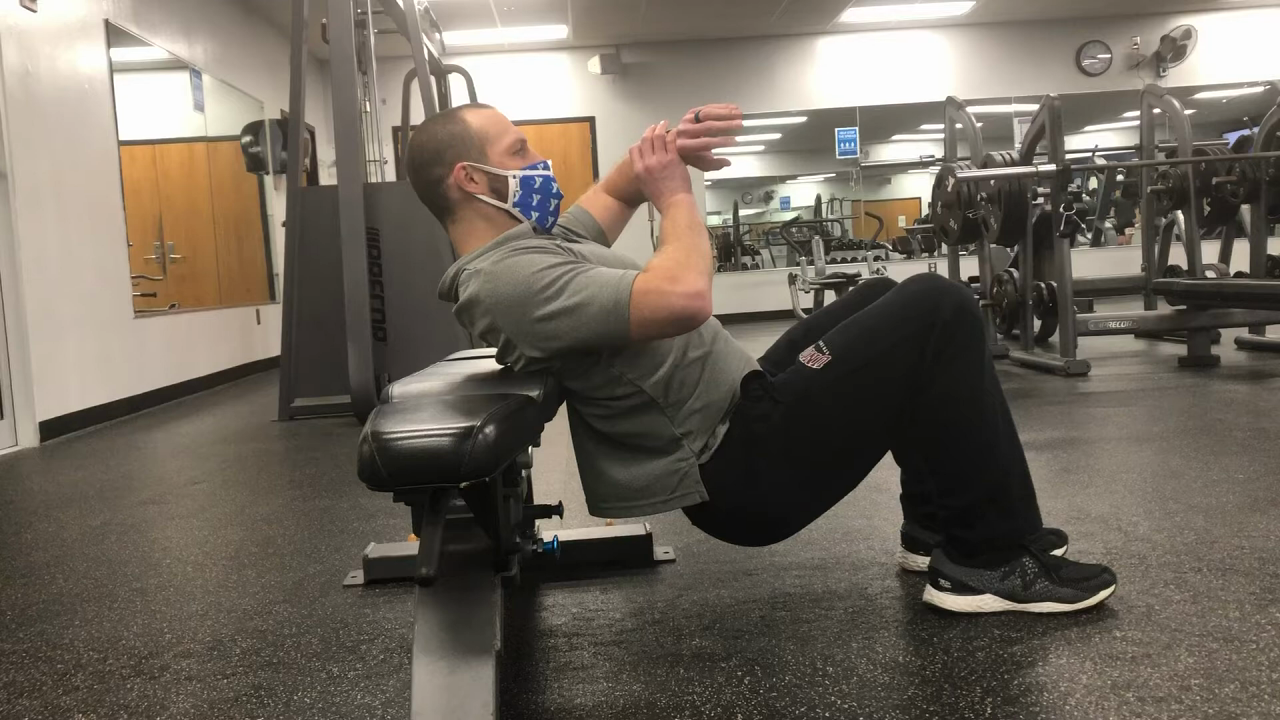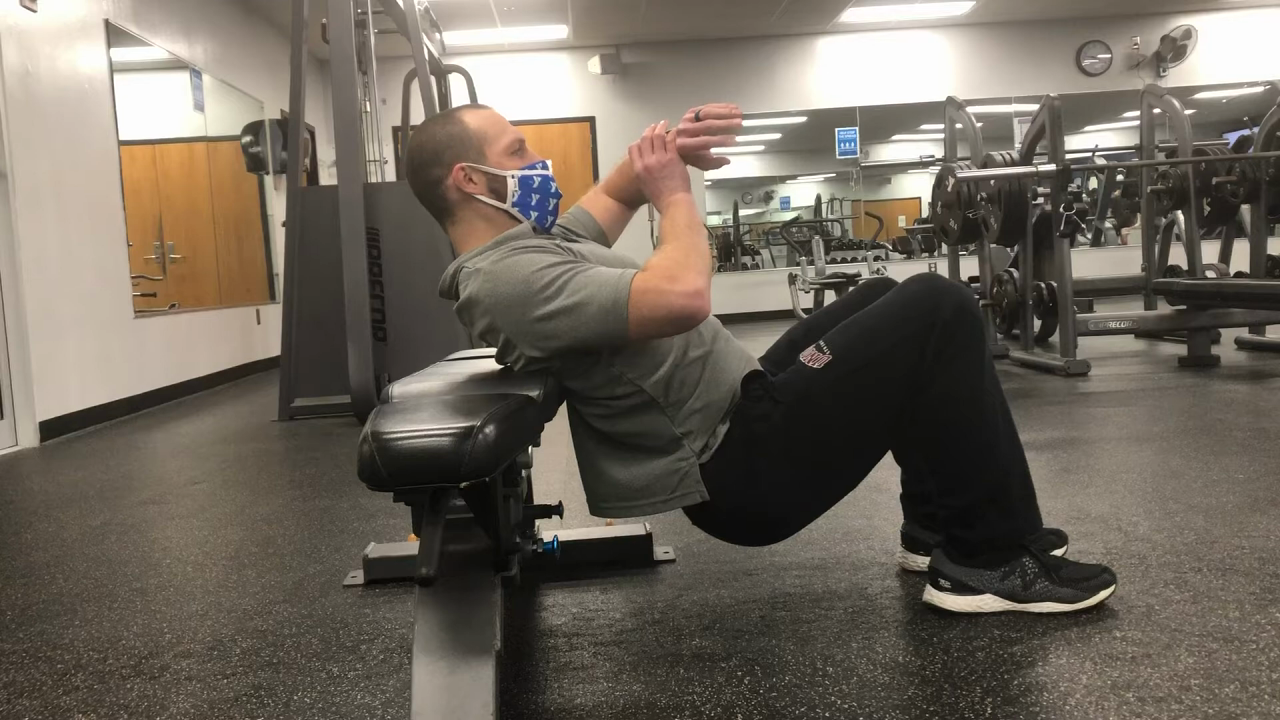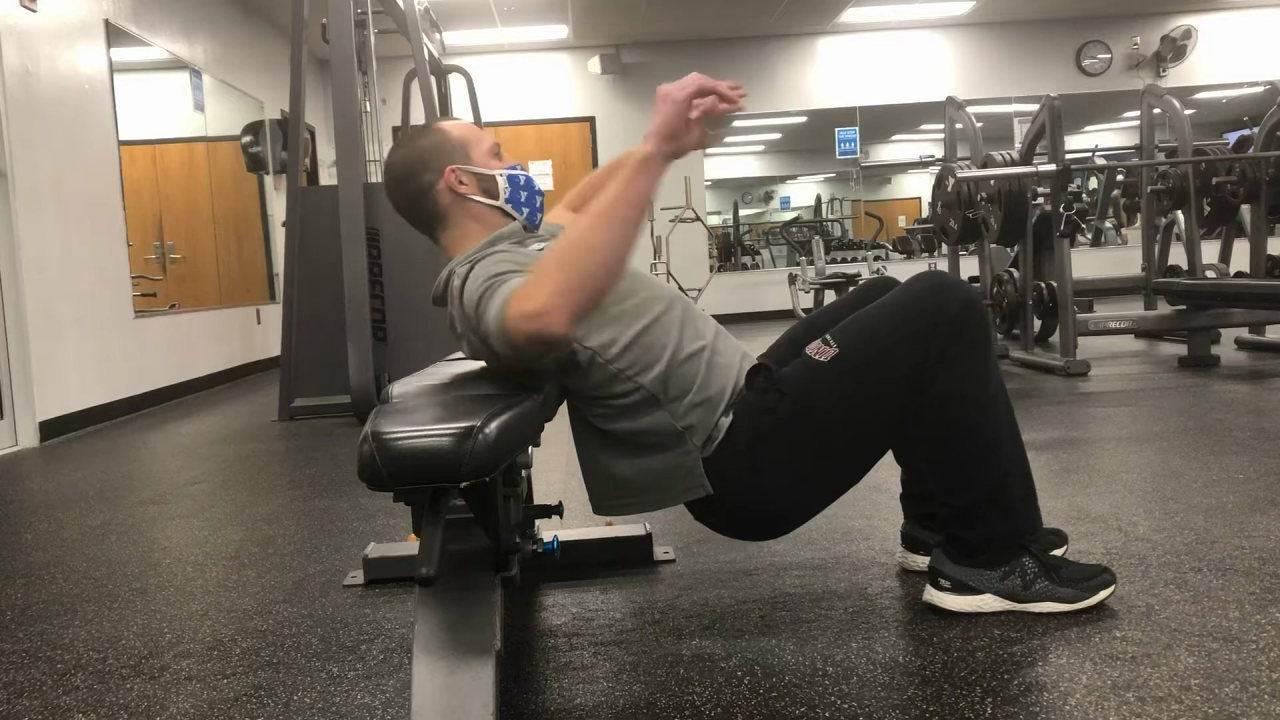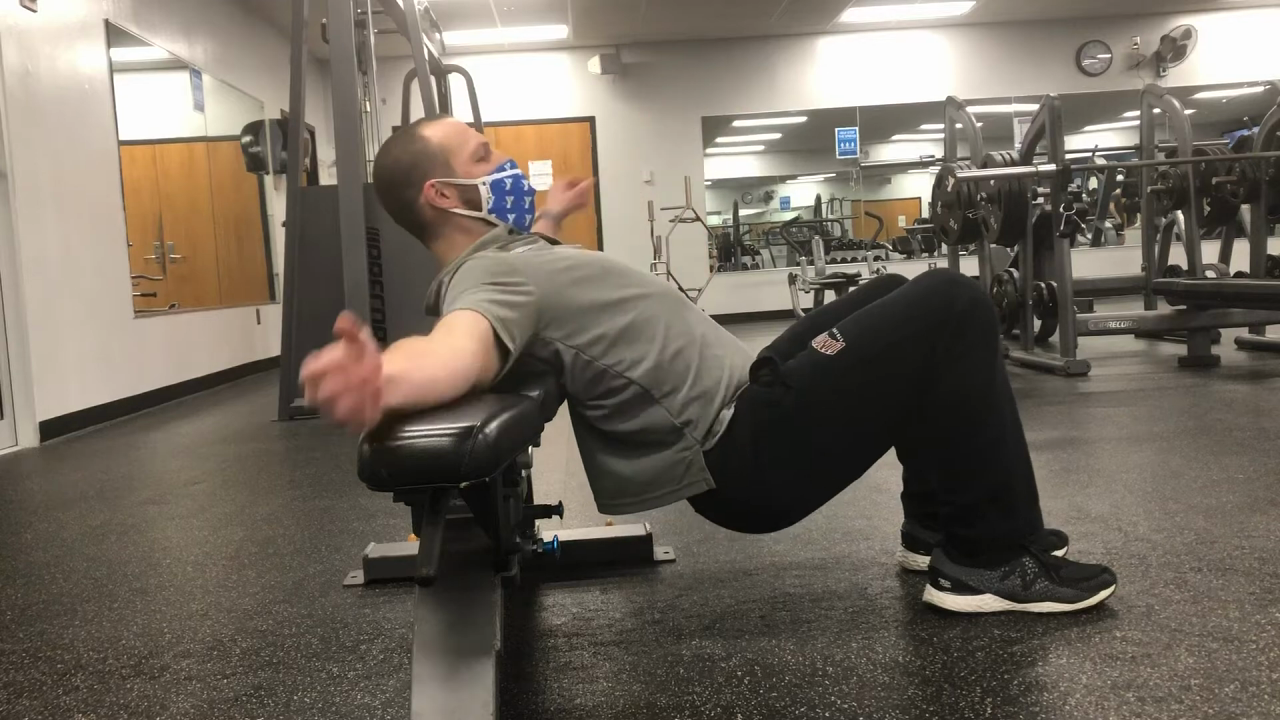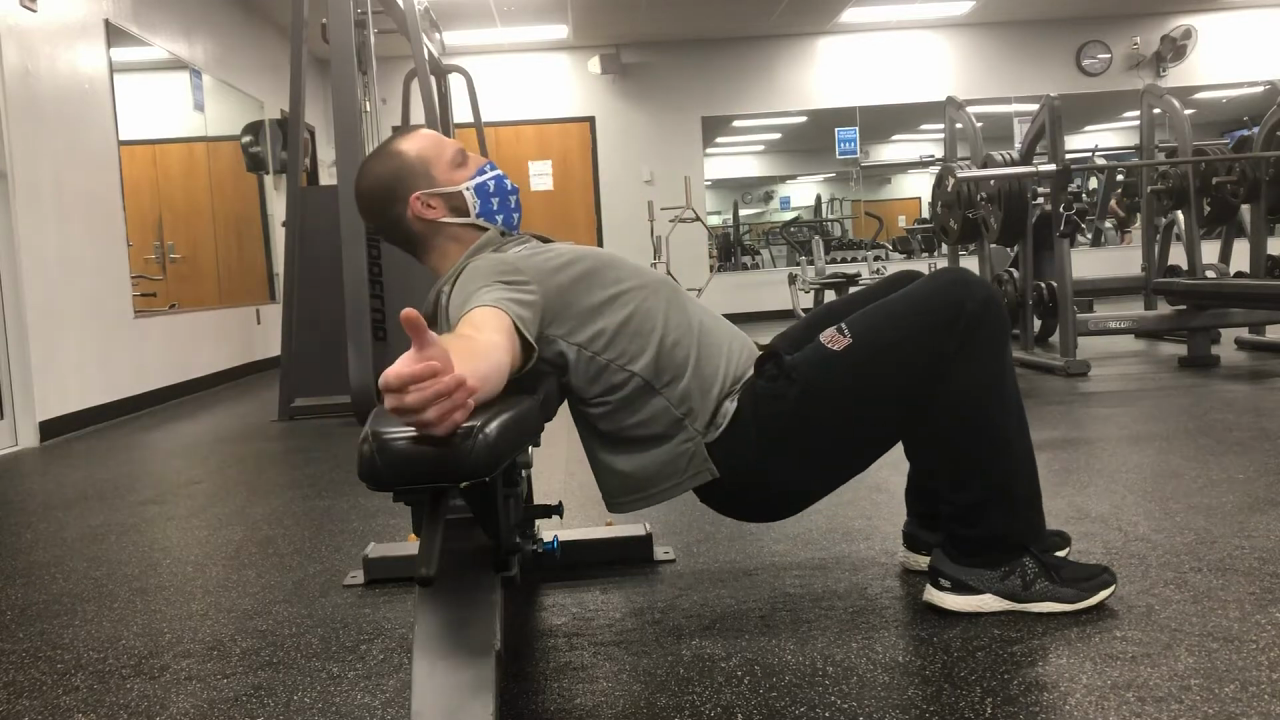
dt=0.4s
person 1, frame 1
left shoulder: (530, 244)
right shoulder: (512, 279)
left elbow: (616, 189)
right elbow: (684, 297)
left wrist: (671, 139)
right wrist: (676, 192)
left hip: (740, 415)
right hip: (745, 464)
left knee: (885, 299)
right knee: (936, 310)
left ankle: (936, 526)
right ankle: (989, 561)
person 1, frame 2
left shoulder: (531, 242)
right shoulder: (510, 278)
left elbow: (618, 190)
right elbow: (683, 296)
left wrist: (671, 144)
right wrist: (675, 192)
left hip: (741, 412)
right hip: (743, 464)
left knee: (889, 299)
right knee: (937, 310)
left ankle: (937, 526)
right ankle: (991, 559)
person 1, frame 3
left shoulder: (509, 248)
right shoulder: (490, 280)
left elbow: (579, 209)
right elbow: (547, 315)
left wrist: (664, 140)
right wrist: (654, 152)
left hip: (741, 414)
right hip: (745, 458)
left knee: (890, 298)
right knee: (942, 308)
left ankle: (939, 527)
right ankle: (990, 560)
person 1, frame 4
left shoulder: (503, 250)
right shoulder: (485, 279)
right elbow: (453, 353)
left wrist: (557, 206)
right wrist: (376, 379)
left hip: (738, 400)
right hip: (747, 451)
left knee: (895, 297)
right knee: (949, 307)
left ankle: (940, 526)
right ankle: (988, 559)
person 1, frame 5
left shoulder: (502, 258)
right shoulder: (488, 282)
right elbow: (483, 341)
right wrist: (446, 376)
left hip: (747, 392)
right hip: (752, 440)
left knee: (912, 294)
right knee: (959, 306)
left ankle: (940, 526)
right ankle: (988, 559)
